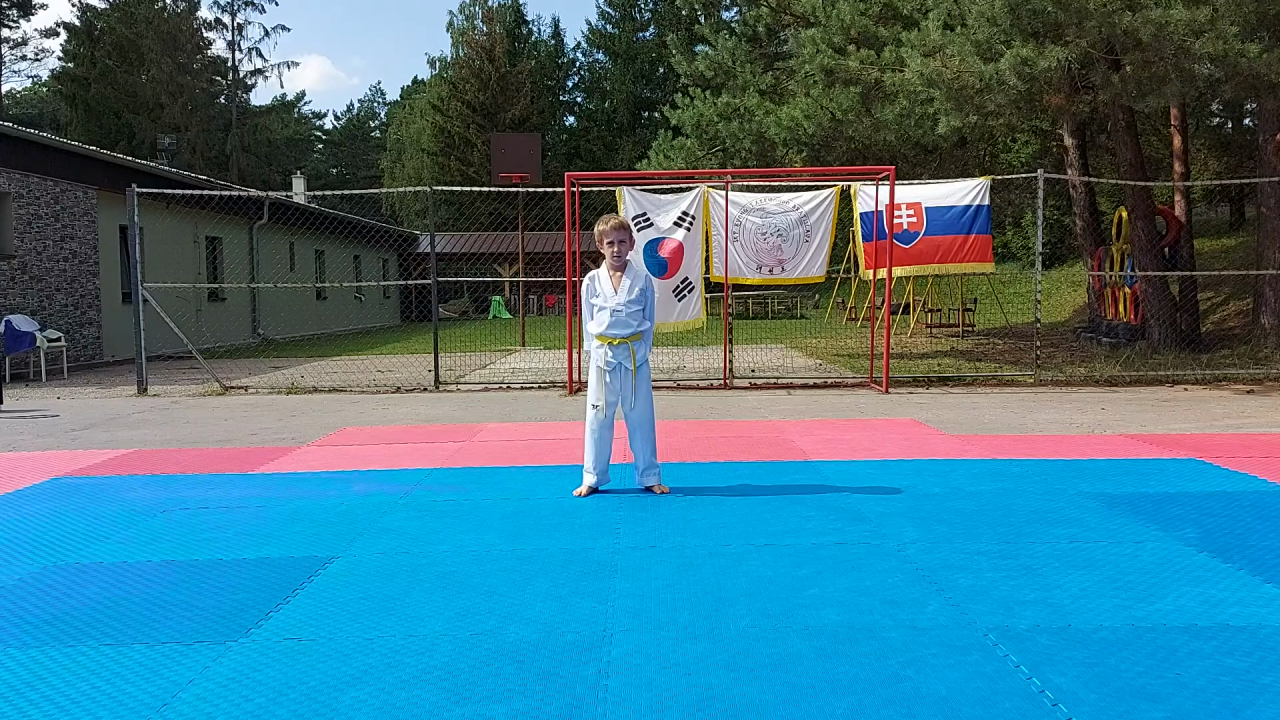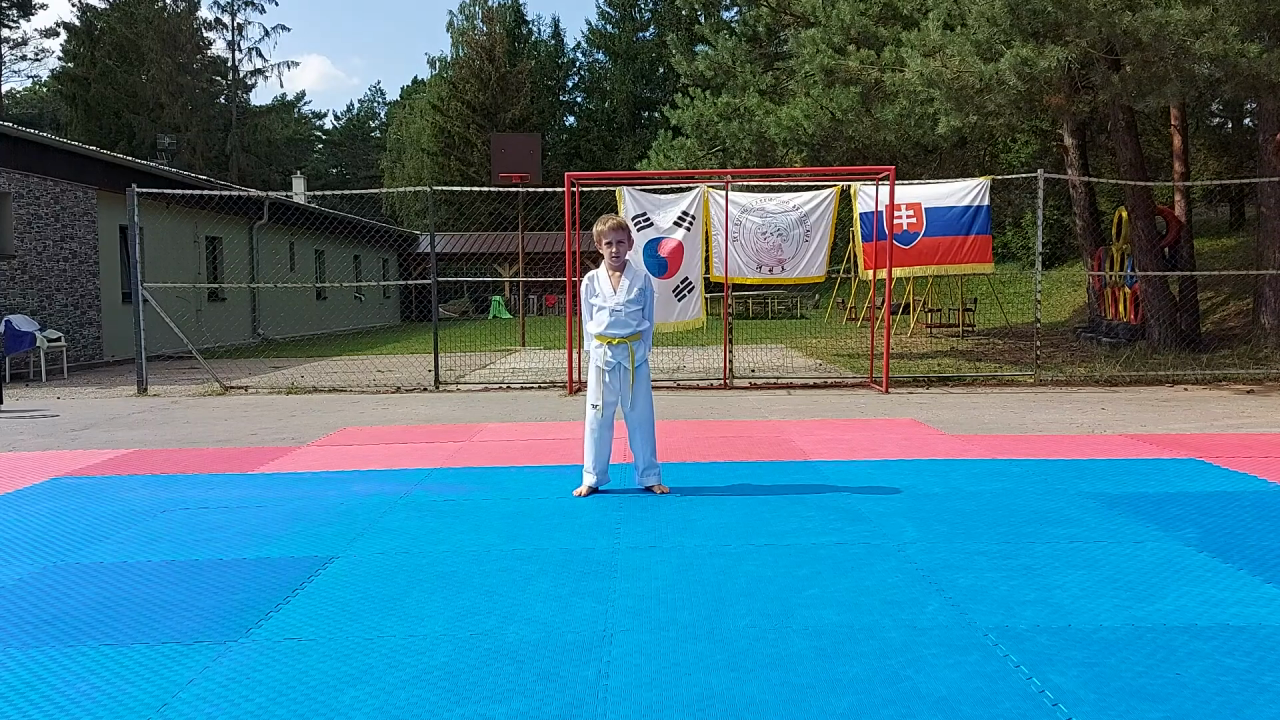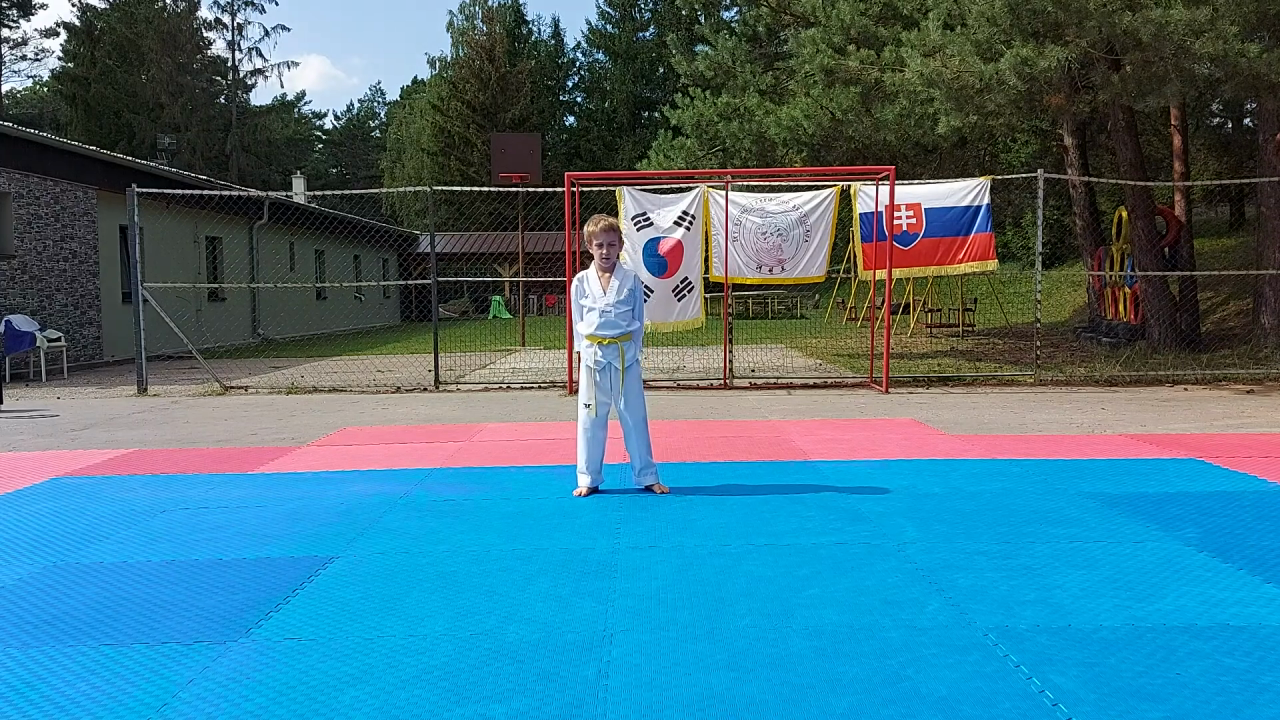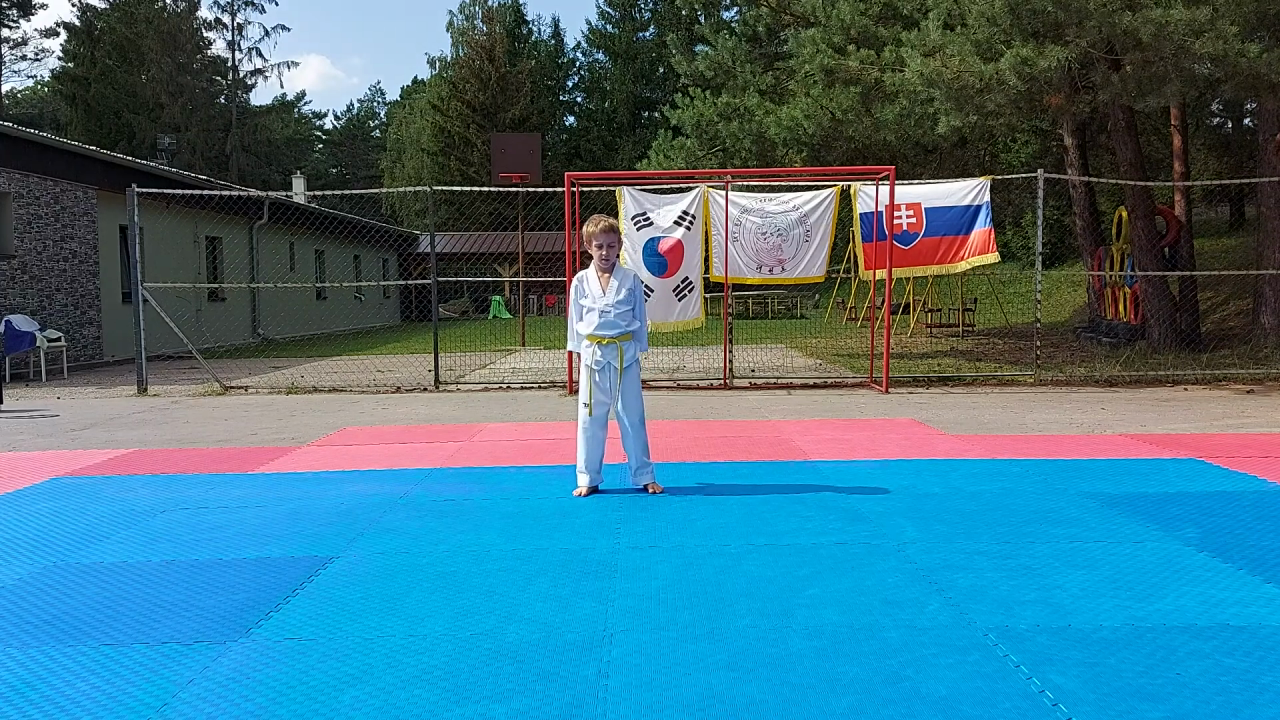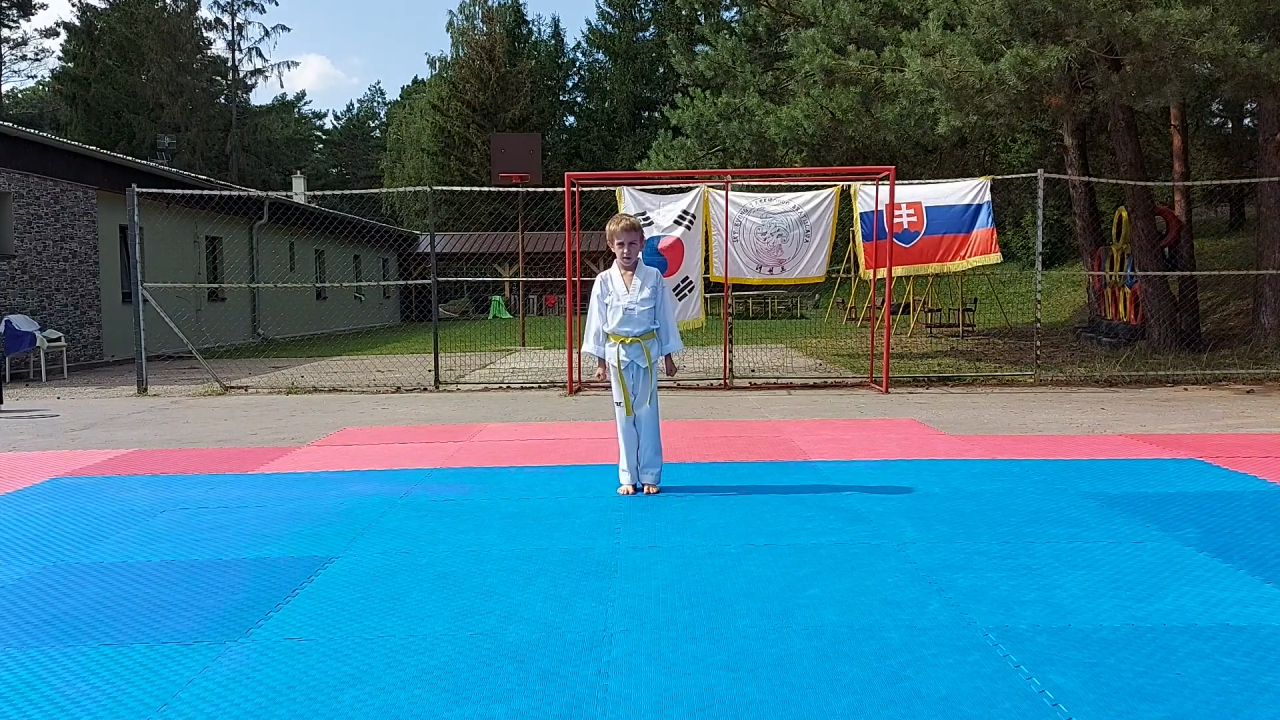
dt=0.5s
person 1, frame 1
left shoulder: (642, 279)
right shoulder: (591, 281)
left elbow: (648, 321)
right elbow: (588, 322)
left wrist: (640, 349)
right wrist: (601, 348)
left hip: (635, 356)
right hip: (603, 356)
left knee: (641, 417)
right knee: (598, 417)
left ankle: (650, 476)
right ankle: (593, 478)
person 1, frame 2
left shoulder: (642, 279)
right shoulder: (591, 281)
left elbow: (648, 320)
right elbow: (588, 322)
left wrist: (640, 349)
right wrist: (601, 348)
left hip: (634, 355)
right hip: (602, 355)
left knee: (641, 417)
right knee: (598, 418)
left ankle: (650, 476)
right ankle: (592, 478)
person 1, frame 3
left shoulder: (632, 280)
right shoulder: (581, 282)
left elbow: (638, 321)
right elbow: (578, 323)
left wrist: (629, 350)
right wrist: (590, 350)
left hip: (625, 355)
right hip: (593, 356)
left knee: (634, 416)
right knee: (590, 418)
left ankle: (648, 476)
right ankle: (588, 478)
person 1, frame 4
left shoulder: (630, 279)
right shoulder: (580, 282)
left elbow: (639, 318)
right elbow: (576, 320)
left wrist: (631, 348)
right wrist: (582, 352)
left hip: (625, 354)
right hip: (594, 355)
left knee: (632, 416)
right knee: (591, 417)
left ankle: (644, 476)
right ankle: (588, 479)
person 1, frame 5
left shoulder: (654, 278)
right shoulder: (604, 281)
left elbow: (666, 318)
right elbow: (595, 322)
left wrist: (668, 356)
right wrist: (601, 361)
left hip: (646, 352)
right hip: (617, 353)
left knee: (647, 414)
right knee: (625, 416)
left ankle: (649, 476)
right ankle: (628, 476)
